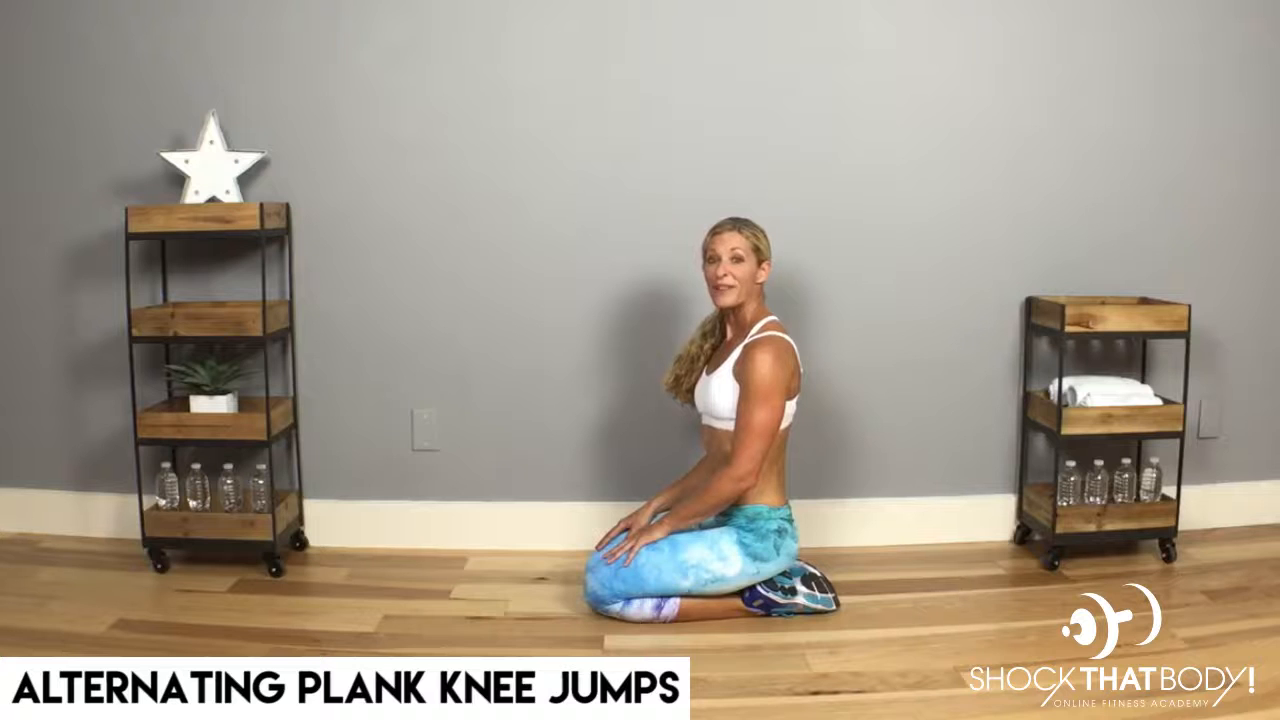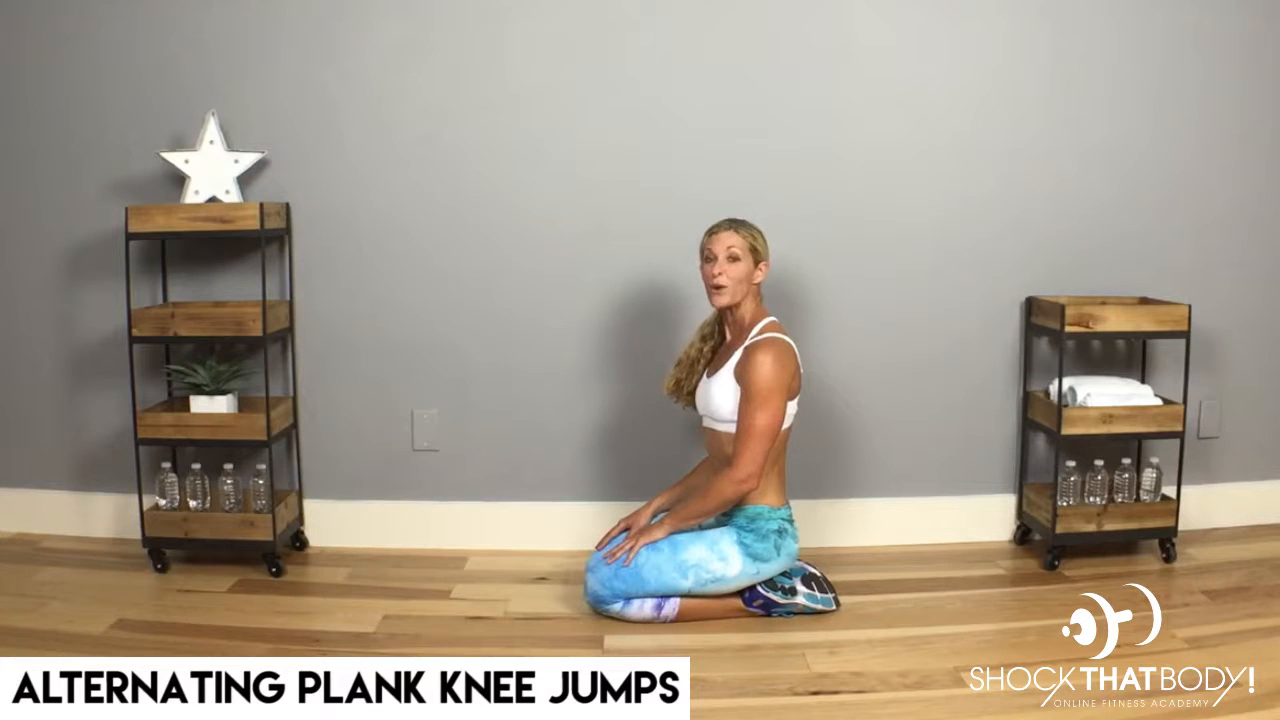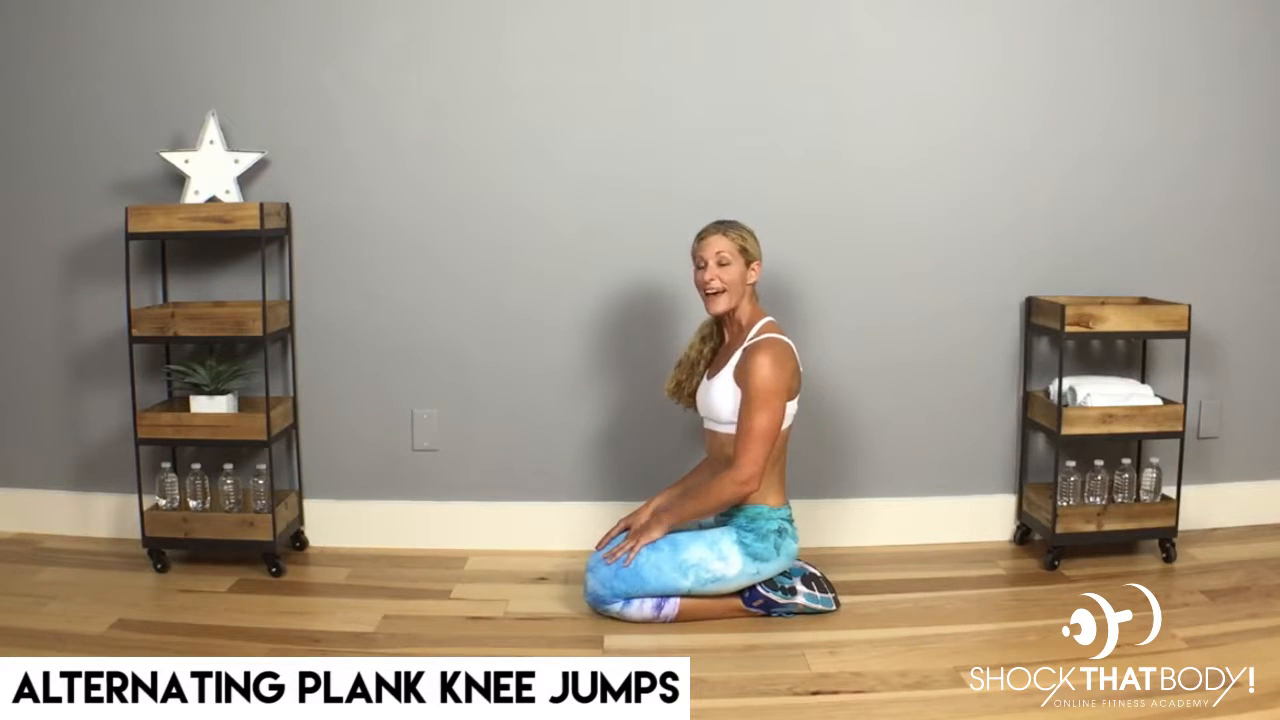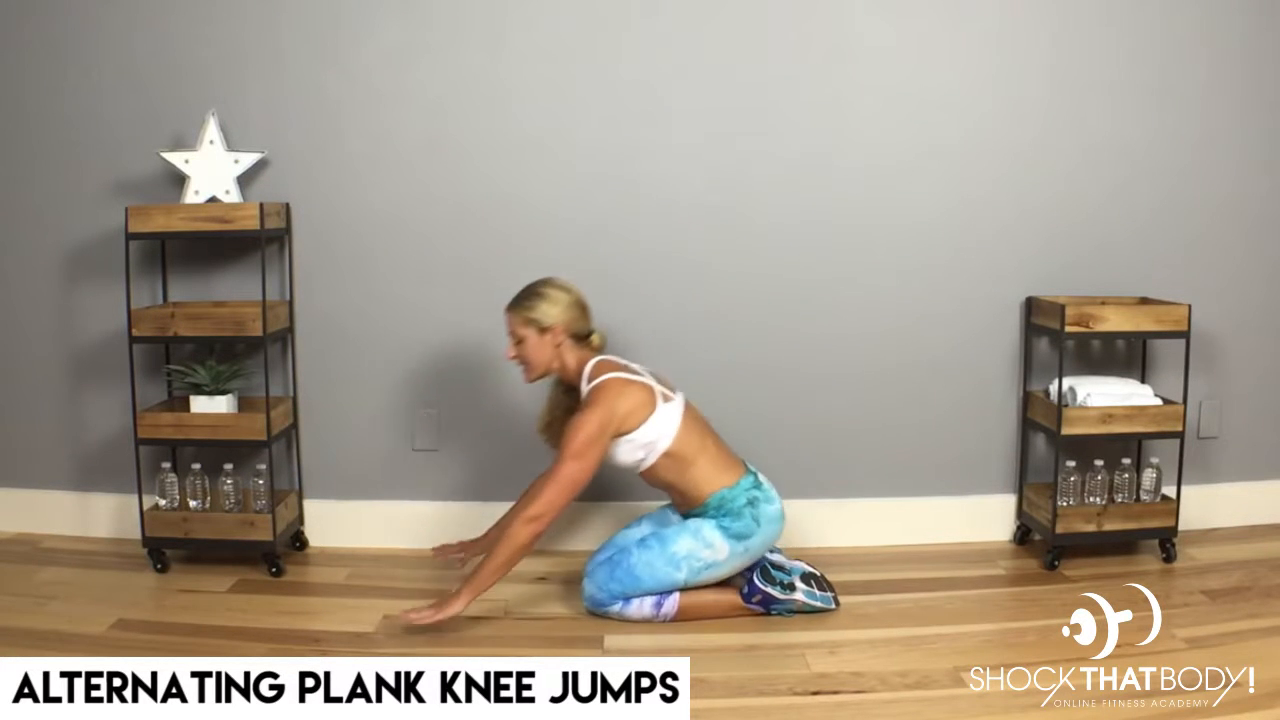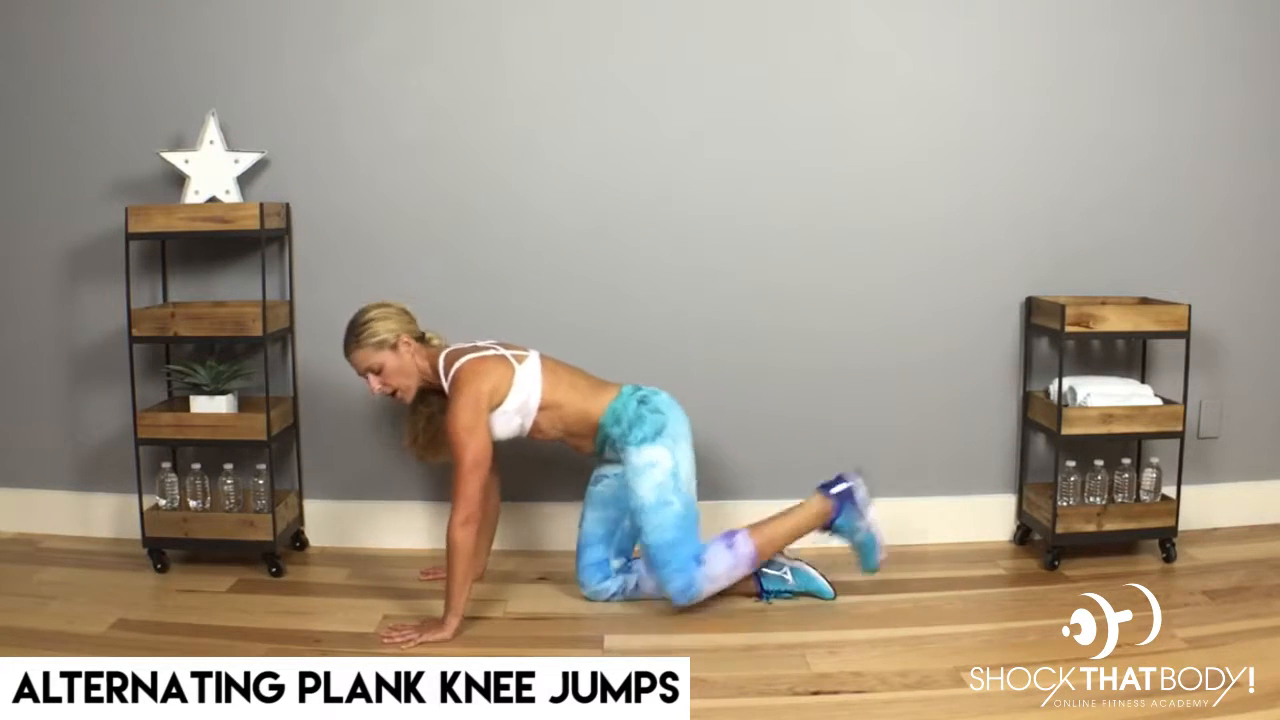
dt=1s
person 1, frame 1
left shoulder: (765, 350)
right shoulder: (724, 339)
left elbow: (741, 473)
left wrist: (664, 524)
right wrist: (653, 507)
left hip: (755, 532)
right hip: (726, 518)
left knee: (604, 585)
right knee: (604, 562)
left ankle: (759, 599)
right ankle: (770, 577)
person 1, frame 2
left shoulder: (766, 352)
right shoulder: (723, 341)
left elbow: (743, 475)
left wrist: (665, 524)
right wrist: (653, 506)
left hip: (756, 533)
right hip: (727, 518)
left knee: (604, 585)
right knee: (608, 559)
left ankle: (759, 598)
right ankle: (771, 577)
person 1, frame 3
left shoulder: (766, 354)
right shoulder: (721, 342)
left elbow: (744, 476)
left wrist: (659, 521)
right wrist: (656, 507)
left hip: (756, 533)
right hip: (727, 519)
left knee: (604, 586)
right knee: (608, 558)
left ankle: (760, 598)
right ankle: (768, 576)
person 1, frame 4
left shoulder: (605, 401)
right shoulder: (597, 376)
left elbow: (538, 515)
right elbow: (549, 483)
left wrist: (463, 596)
right wrist: (488, 541)
left hip: (739, 513)
right hip: (717, 508)
left knee: (603, 591)
right knee: (607, 567)
left ankle: (754, 594)
right ankle: (750, 565)
person 1, frame 5
left shoulder: (468, 386)
right shoulder: (453, 375)
left elbow: (467, 515)
right elbow: (487, 487)
left wrist: (450, 619)
right wrist: (472, 568)
left hip: (644, 421)
right hip: (621, 435)
left knee: (687, 585)
right knee: (598, 580)
left ankle: (833, 503)
right ankle: (758, 575)
